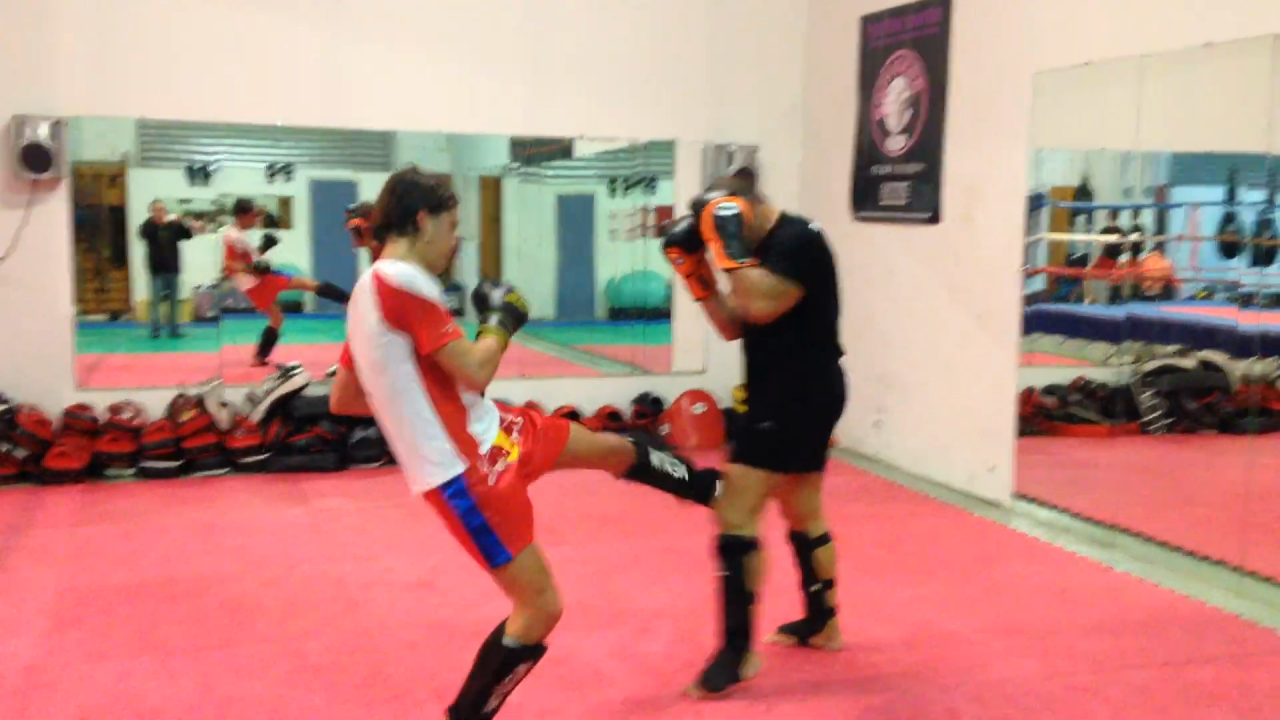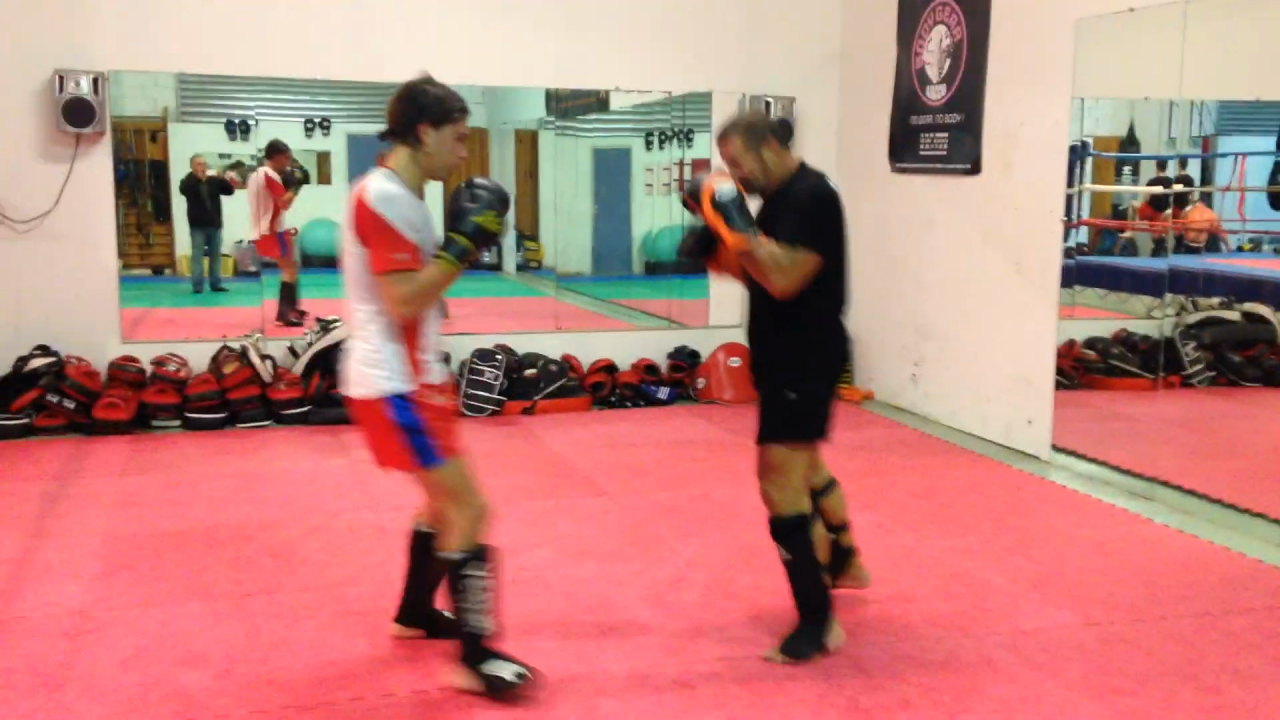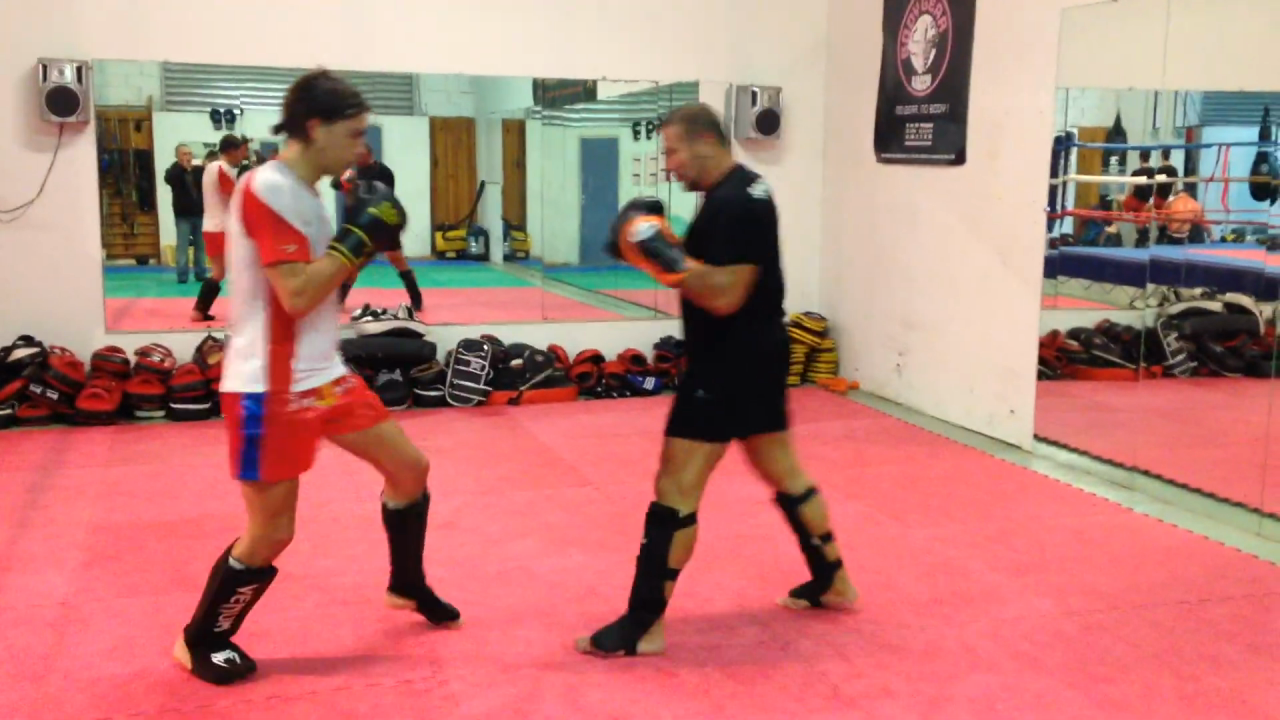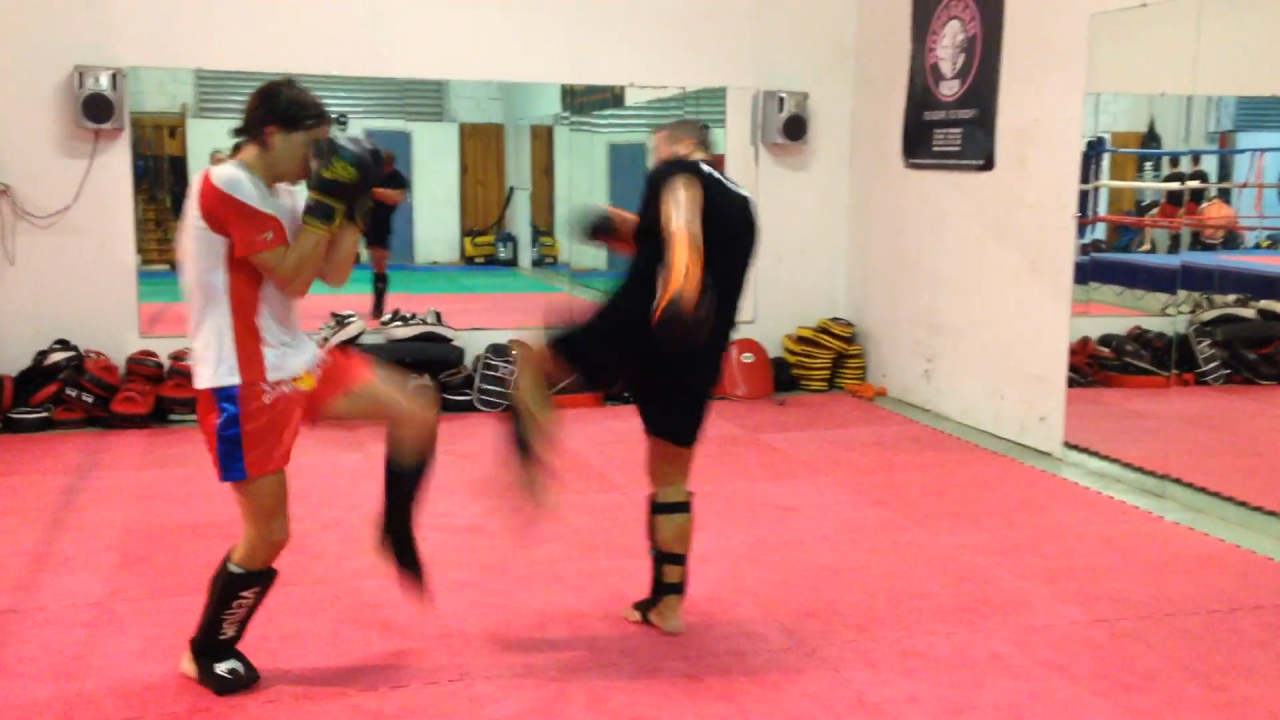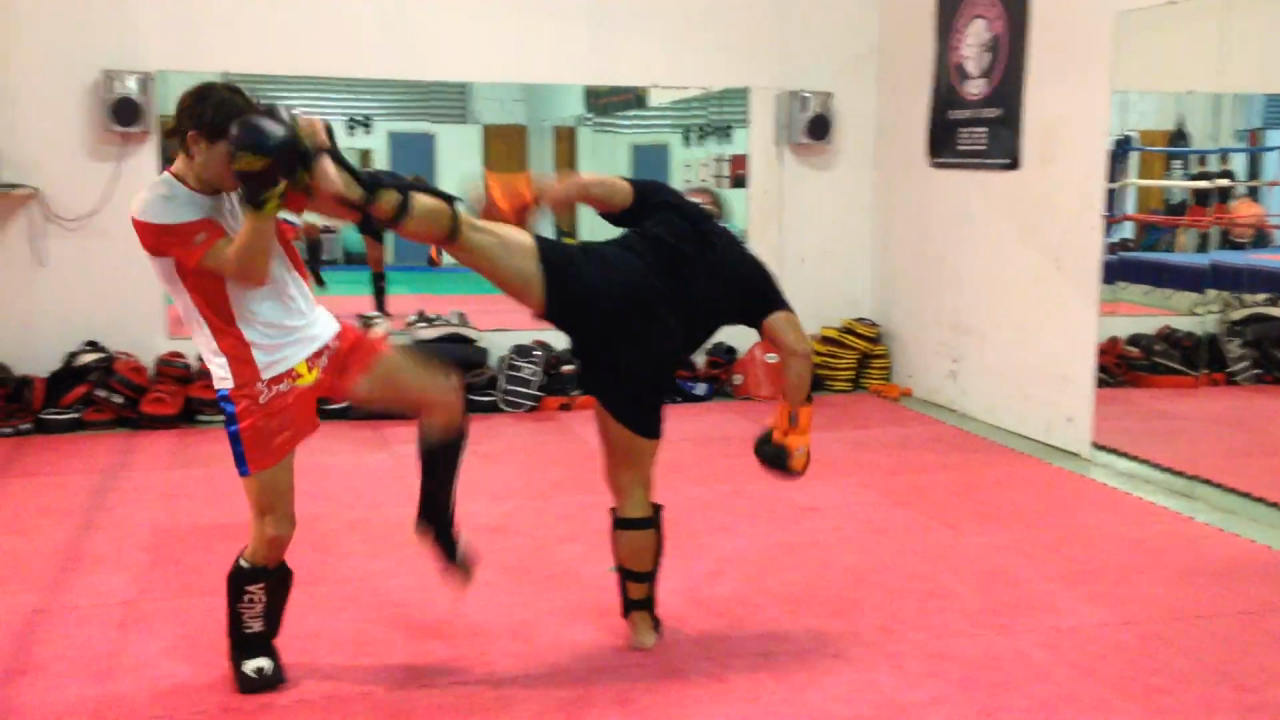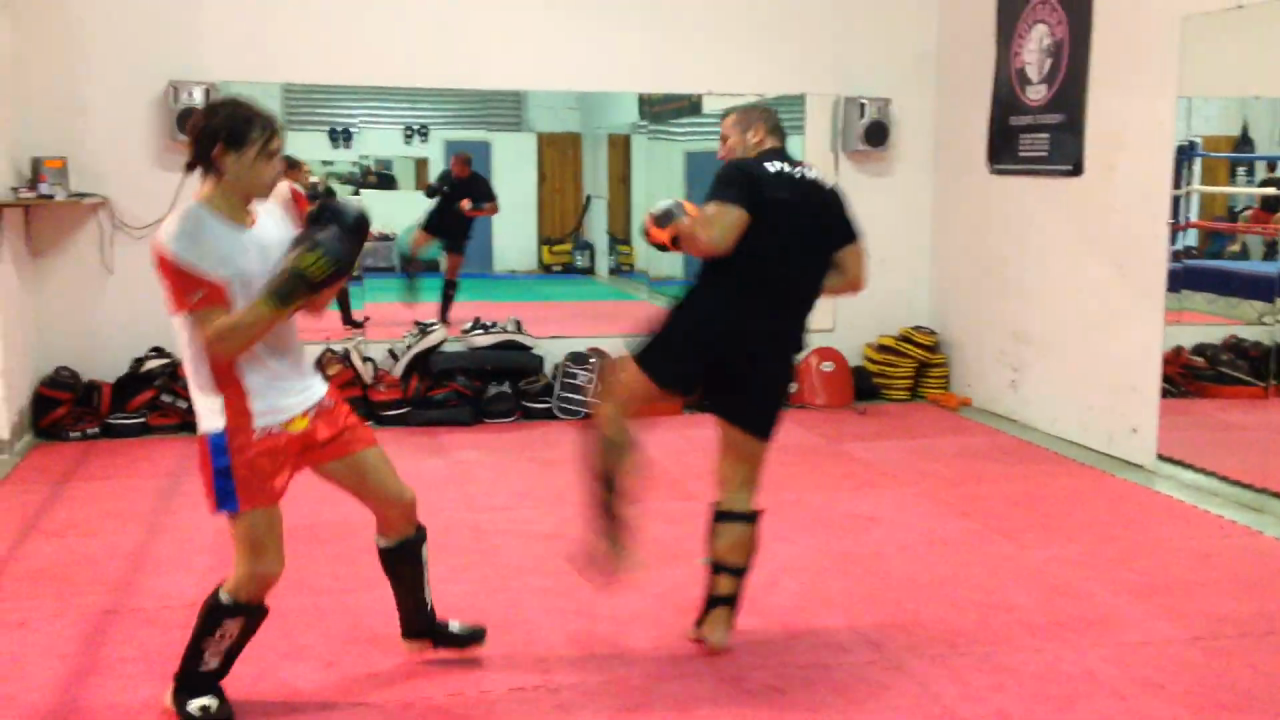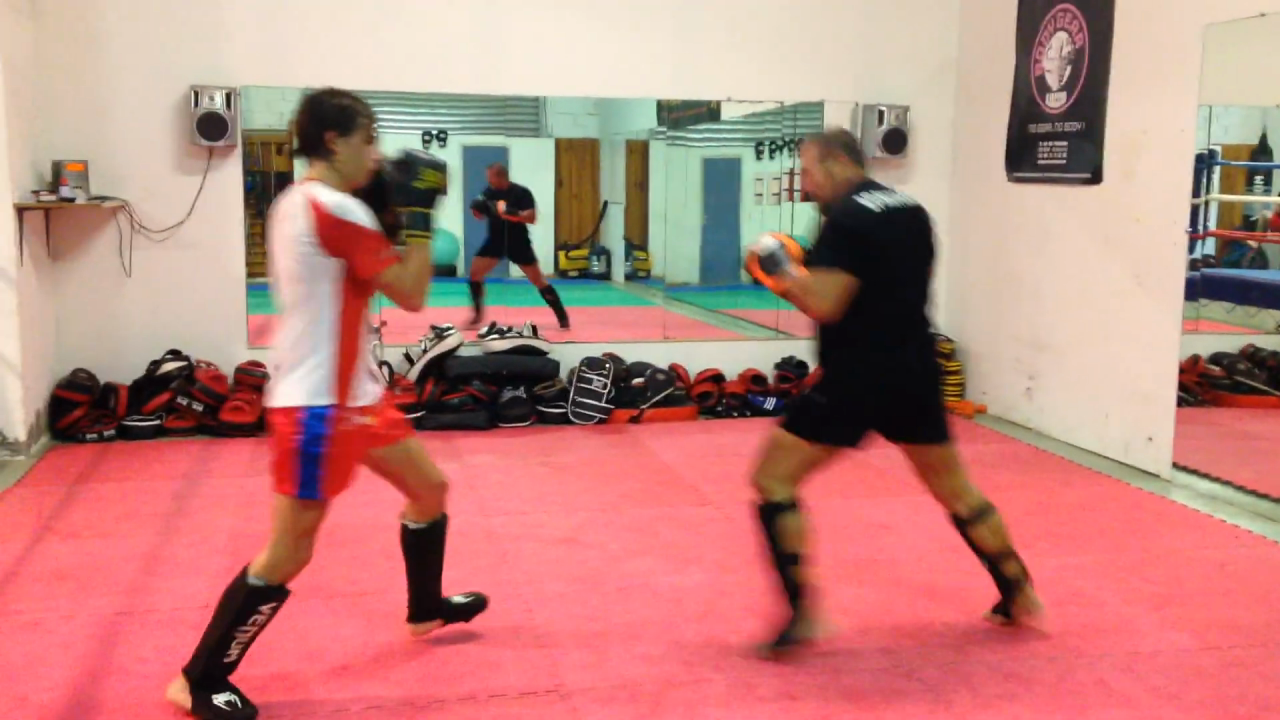
dt=0.4s
person 1, frame 1
left shoulder: (367, 292)
right shoulder: (401, 283)
left elbow: (343, 400)
right elbow: (473, 371)
right wrist: (502, 319)
left hip: (487, 432)
right hip: (462, 471)
left knee: (616, 448)
right knee: (539, 610)
left ankle: (707, 488)
person 1, frame 2
left shoulder: (400, 195)
right shoulder: (382, 198)
right elbow: (404, 302)
left wrist: (467, 233)
right wrist: (462, 244)
left hip: (415, 377)
right hip: (394, 386)
left knee: (447, 502)
right knee: (469, 512)
left ankle: (416, 612)
right ankle: (476, 658)
person 1, frame 3
left shoulder: (306, 192)
right shoulder: (265, 192)
right elbow: (298, 297)
left wrist: (366, 239)
right wrist: (355, 234)
left hip: (324, 375)
right hip: (269, 389)
left knee: (410, 468)
right knee: (270, 534)
left ankle: (408, 587)
right ankle: (201, 639)
person 1, frame 4
left shoulder: (278, 196)
right shoulder: (221, 188)
left elbow: (335, 271)
right elbow: (294, 274)
left wrist: (341, 195)
right wrist: (335, 193)
left hip: (299, 366)
right hip: (246, 384)
left knee: (415, 412)
right knee: (268, 535)
left ankle: (396, 531)
right ankle: (208, 650)
person 1, frame 5
left shoulder: (250, 174)
right shoulder: (156, 209)
right elbow: (250, 271)
left wrist: (304, 151)
right wrist: (253, 189)
left hip: (321, 342)
right hip: (256, 380)
left knee: (444, 394)
right knee: (273, 532)
left ankle: (435, 515)
right ankle: (250, 646)
person 1, frame 6
left shoulder: (276, 218)
right shoulder: (181, 241)
right elbow: (228, 340)
left wrist: (322, 269)
right wrist: (298, 278)
left hip: (309, 401)
right hip: (242, 424)
left knee: (398, 503)
right knee: (259, 570)
left ankle: (419, 621)
person 1, frame 7
left shoulder: (300, 204)
right shoulder: (332, 208)
right elbow: (412, 291)
left wrist: (398, 216)
right wrist: (418, 212)
left hip: (350, 395)
right hip: (317, 409)
left knee: (431, 488)
right knee: (290, 554)
left ankle: (427, 605)
person 2, frame 1
left shoulder: (797, 242)
right shoulder: (769, 247)
left elbow: (762, 306)
right elbow: (733, 326)
left wrist: (730, 247)
right wrist: (695, 267)
left hip: (795, 399)
right hip: (798, 396)
left knee: (734, 513)
right knee: (803, 513)
left ankle: (737, 652)
right ankle: (822, 622)
person 2, frame 2
left shoulder: (812, 199)
right shoulder: (783, 198)
left elbow: (783, 280)
left wrist: (735, 224)
left hip: (803, 360)
right hip: (791, 357)
left knee: (782, 490)
right knee: (804, 469)
left ankle: (819, 625)
right ankle: (846, 563)
person 2, frame 3
left shoulder: (736, 206)
right shoulder: (734, 196)
left elbow: (724, 297)
left wrist: (662, 257)
right wrist: (664, 249)
left hip: (728, 365)
right hip: (760, 356)
left knee: (676, 487)
right knee: (783, 472)
left ankle: (643, 624)
right ankle: (833, 579)
person 2, frame 4
left shoulder: (679, 171)
right shoulder: (740, 207)
left elbow: (683, 203)
left wrist: (681, 262)
left hip: (631, 327)
right hip: (696, 354)
left knee: (532, 363)
right knee: (671, 477)
left ankle: (532, 457)
right ankle: (664, 602)
person 2, frame 5
left shoulder: (667, 205)
right shoulder: (748, 269)
left elbow: (589, 188)
right elbow: (795, 349)
left wrist: (519, 201)
right wrist: (796, 420)
left hip: (599, 282)
right hip: (640, 344)
left knee: (456, 224)
right knee: (634, 490)
left ankle: (344, 183)
right ankle: (641, 618)
person 2, frame 6
left shoulder: (735, 174)
right shoulder: (826, 196)
left elbow: (714, 239)
right elbow: (852, 278)
left wrist: (676, 226)
left hip: (708, 321)
right hip: (771, 348)
left knee: (615, 394)
right knee: (738, 487)
left ankle: (614, 534)
right ankle: (720, 614)
person 2, frame 7
left shoulder: (848, 219)
right shoulder: (910, 212)
left elbow: (825, 306)
left wrist: (778, 274)
left hip: (856, 378)
right hip: (914, 370)
left knee: (772, 477)
right knee: (952, 486)
left ankle: (803, 612)
right ankle: (1020, 596)
